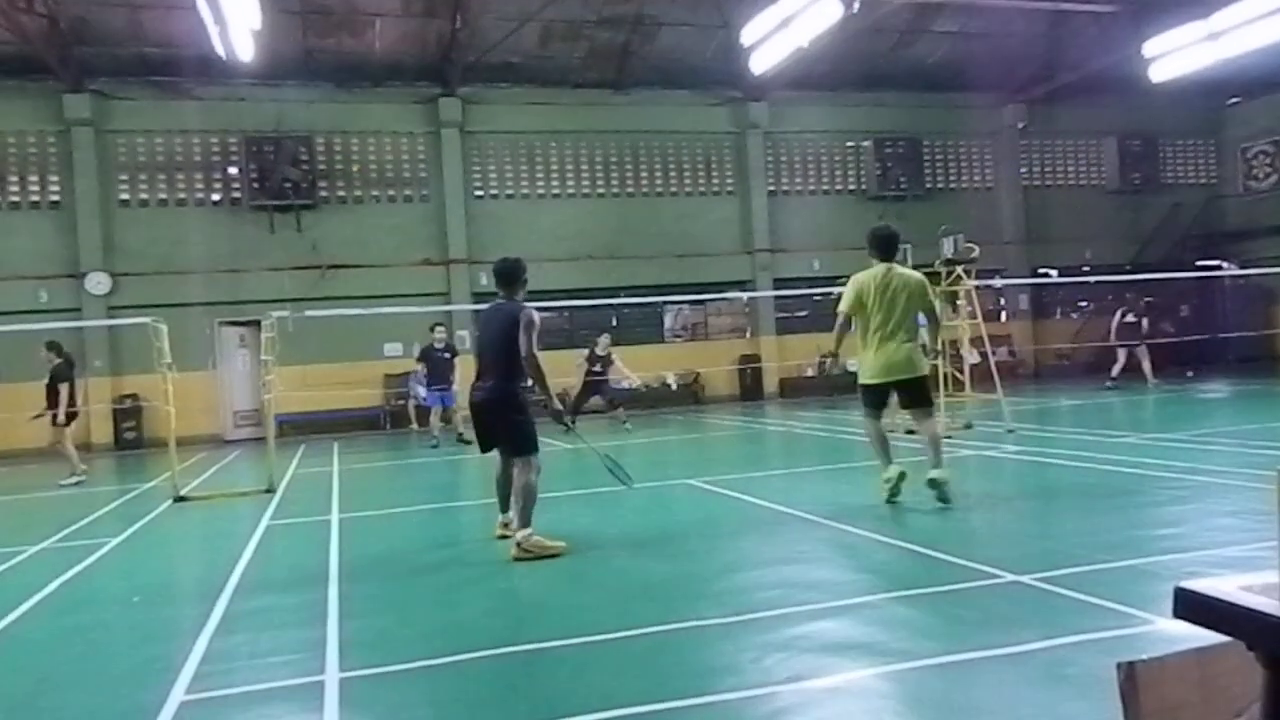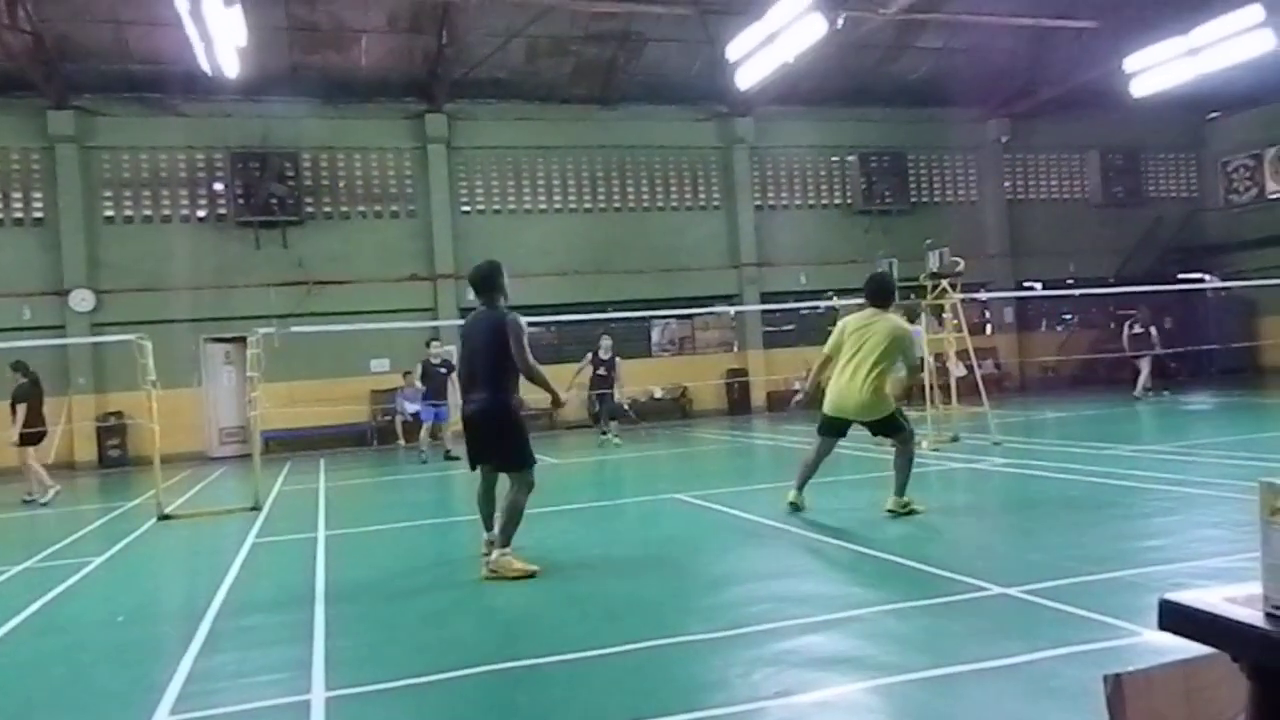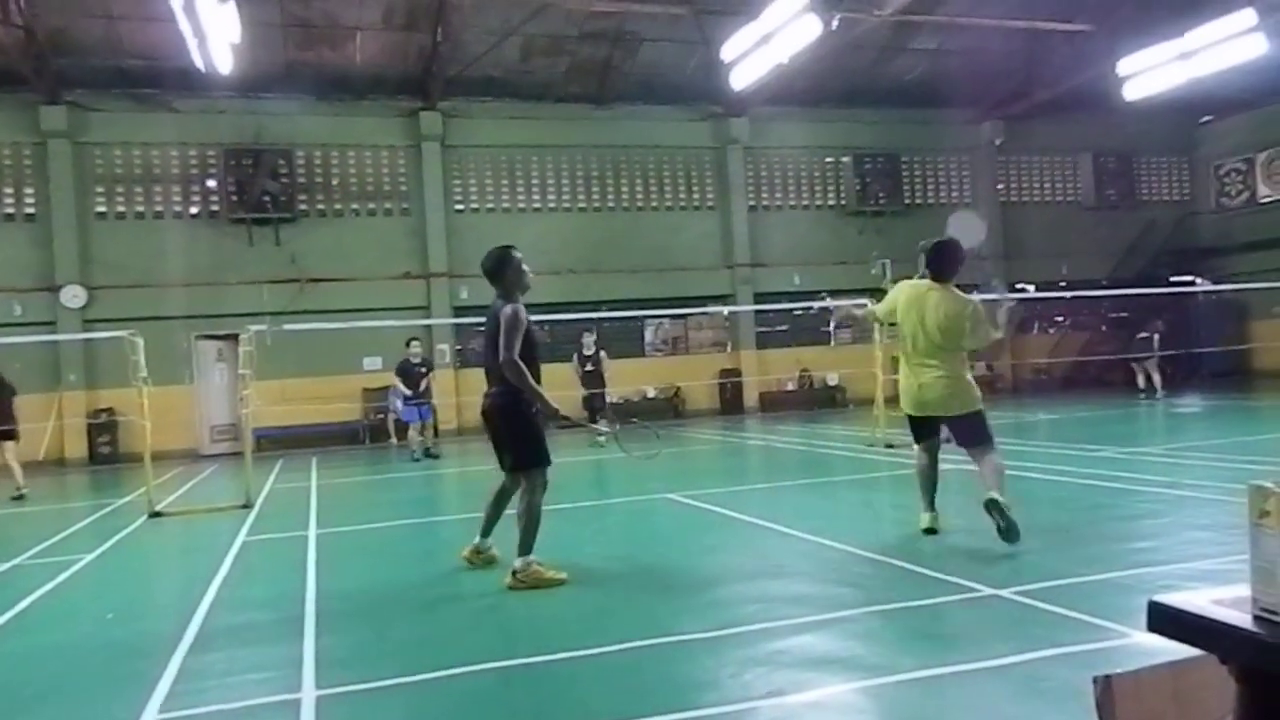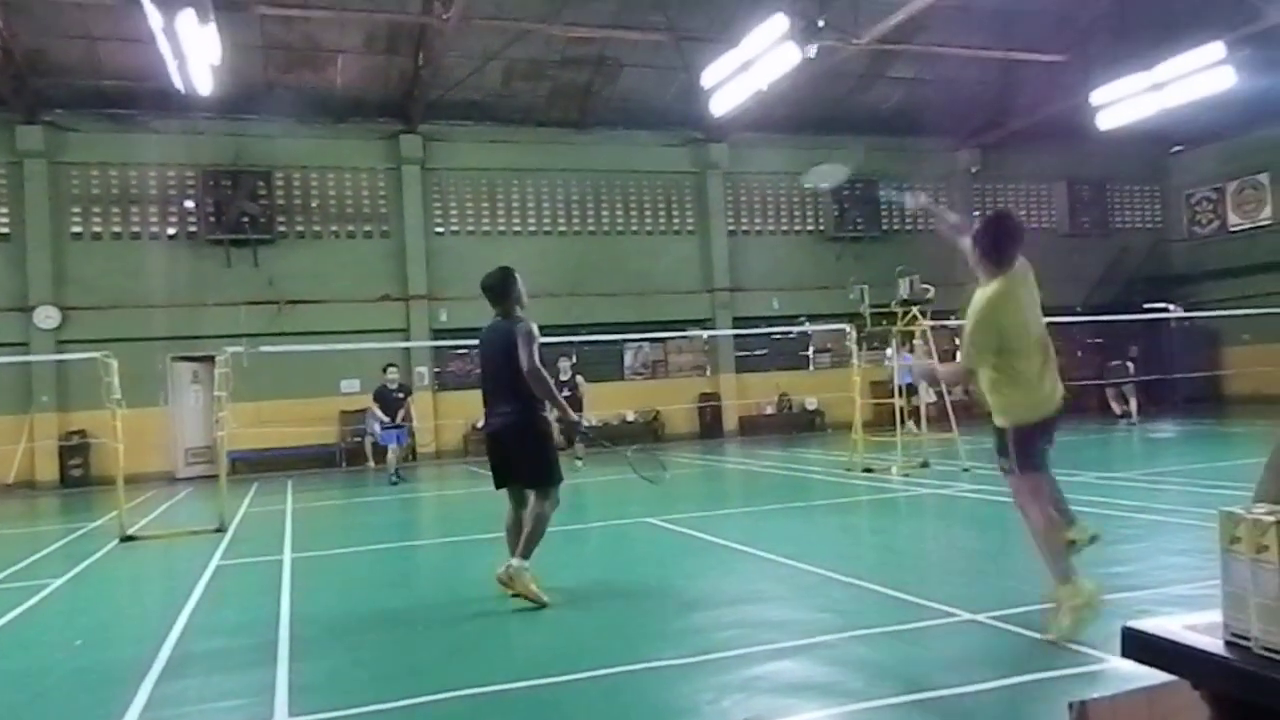
dt=0.5s
person 1, frame 1
left shoulder: (486, 315)
right shoulder: (525, 314)
right elbow: (528, 357)
right wrist: (551, 399)
left hip: (480, 396)
right hip: (506, 396)
left knee: (507, 456)
right knee: (528, 464)
left ankle: (506, 520)
right ankle: (523, 535)
person 1, frame 2
left shoulder: (468, 324)
right shoulder: (510, 321)
right elbow: (526, 366)
right wrist: (554, 393)
left hip: (473, 409)
right hip: (500, 409)
left knee: (488, 476)
right knee: (522, 481)
left ankle: (491, 538)
right ankle: (499, 556)
person 1, frame 3
left shoulder: (499, 309)
right shoulder: (513, 311)
right elbow: (509, 362)
left wrist: (534, 400)
right wrist: (543, 400)
left hip: (500, 404)
right hip: (514, 405)
left knee: (513, 479)
right knee: (535, 482)
left ankle: (480, 546)
right ankle: (523, 566)
person 1, frame 4
left shoulder: (487, 334)
right shoulder: (523, 327)
right elbow: (531, 371)
right wrist: (564, 409)
left hip: (496, 424)
right hip: (525, 421)
left knee: (517, 501)
right knee: (546, 497)
left ankle: (517, 568)
right ankle: (517, 566)
person 2, frame 1
left shoulder: (859, 282)
right shoulder: (916, 279)
left elbow: (843, 321)
right elbow: (934, 319)
left wrist: (834, 351)
right wrist: (933, 344)
left hip: (874, 365)
right hip: (910, 361)
left knee: (873, 420)
right knee: (926, 417)
left ankle: (890, 470)
right ankle: (936, 471)
person 2, frame 2
left shoulder: (848, 322)
right shoulder: (902, 330)
left elbow: (825, 360)
right elbow: (914, 373)
left wrist: (807, 390)
right wrist: (899, 385)
left hip: (838, 399)
right hip: (873, 402)
left knee: (822, 446)
right knee: (906, 440)
left ankle: (796, 493)
right ankle: (898, 500)
person 2, frame 3
left shoulder: (903, 292)
right shoulder: (967, 306)
left elbow: (875, 314)
right elbow: (988, 343)
left wrist: (855, 317)
right wrist: (1002, 325)
left hip: (915, 394)
right hip: (957, 393)
left knee: (928, 452)
right knee: (985, 453)
left ankle: (928, 514)
right ankle: (996, 496)
person 2, frame 4
left shoulder: (987, 304)
right shoulder: (1017, 269)
left elbow: (965, 372)
right elbow: (964, 234)
left wrist: (934, 373)
right wrist: (932, 209)
left hip: (1019, 411)
right hip: (1046, 397)
left knee: (1030, 498)
right knee: (1033, 483)
left ankle: (1073, 589)
right ankle: (1072, 528)
